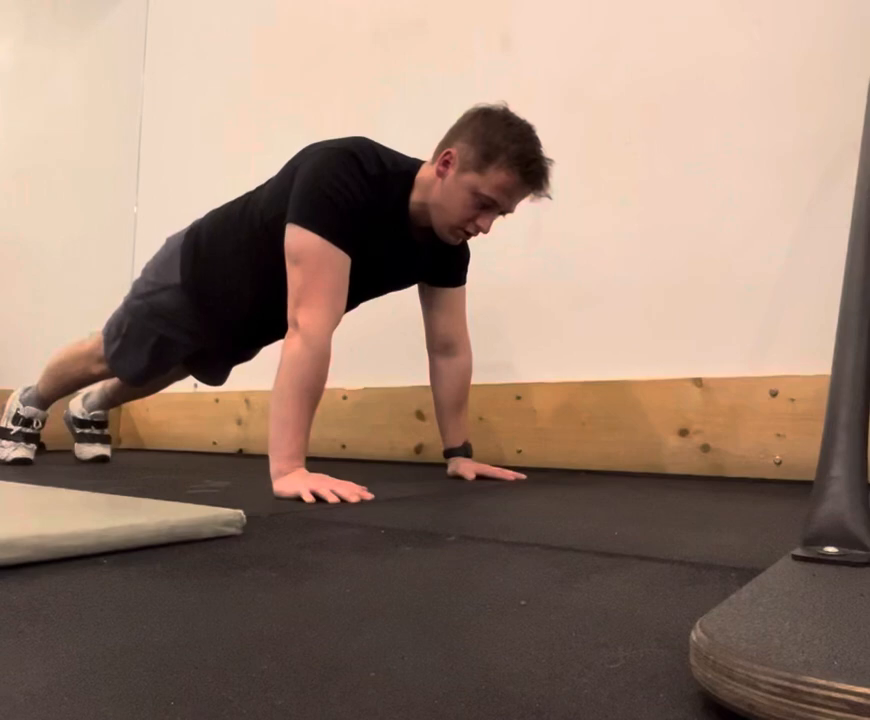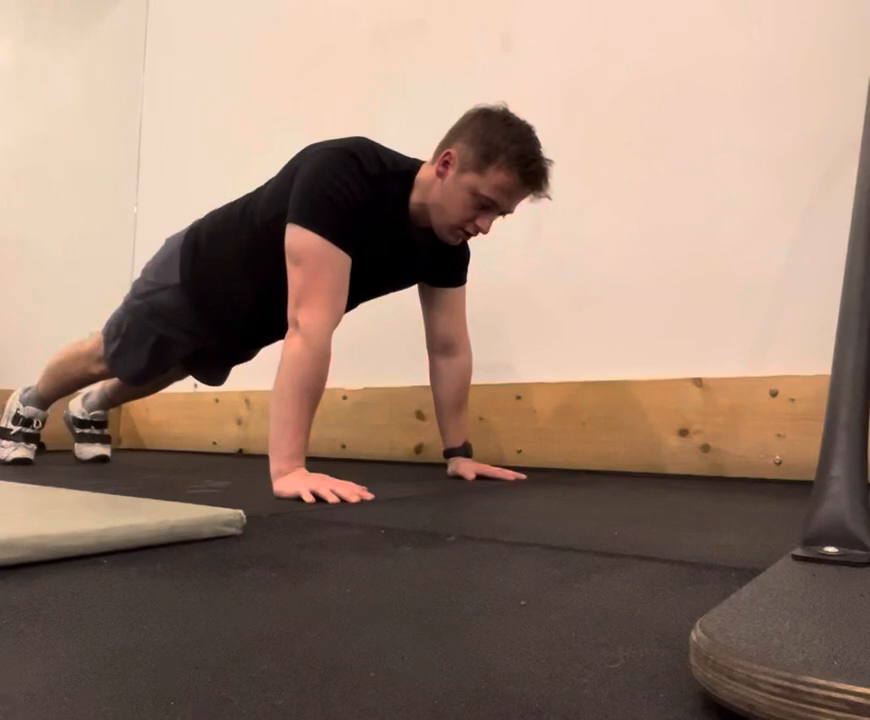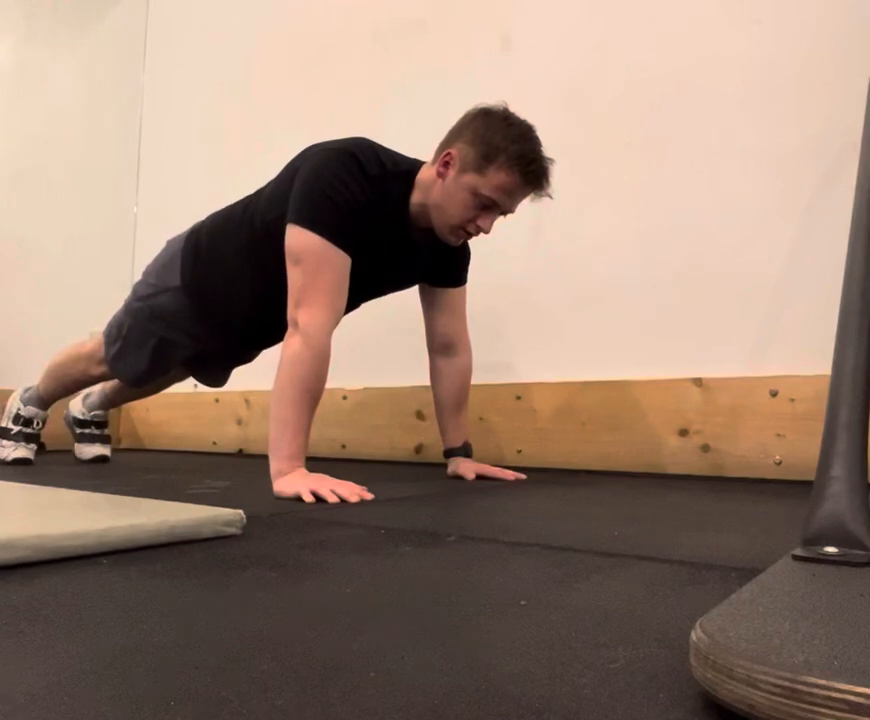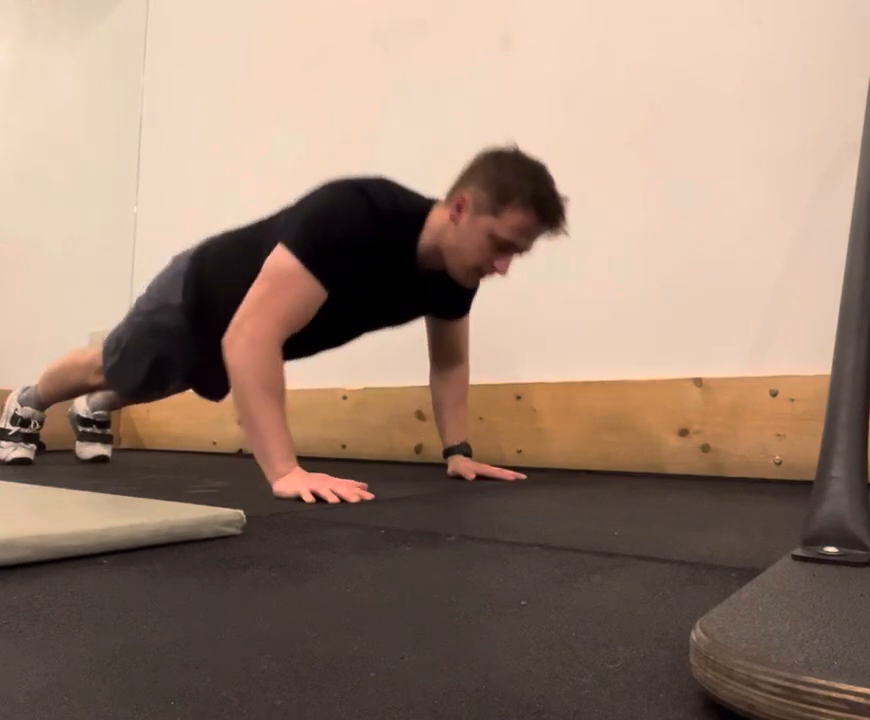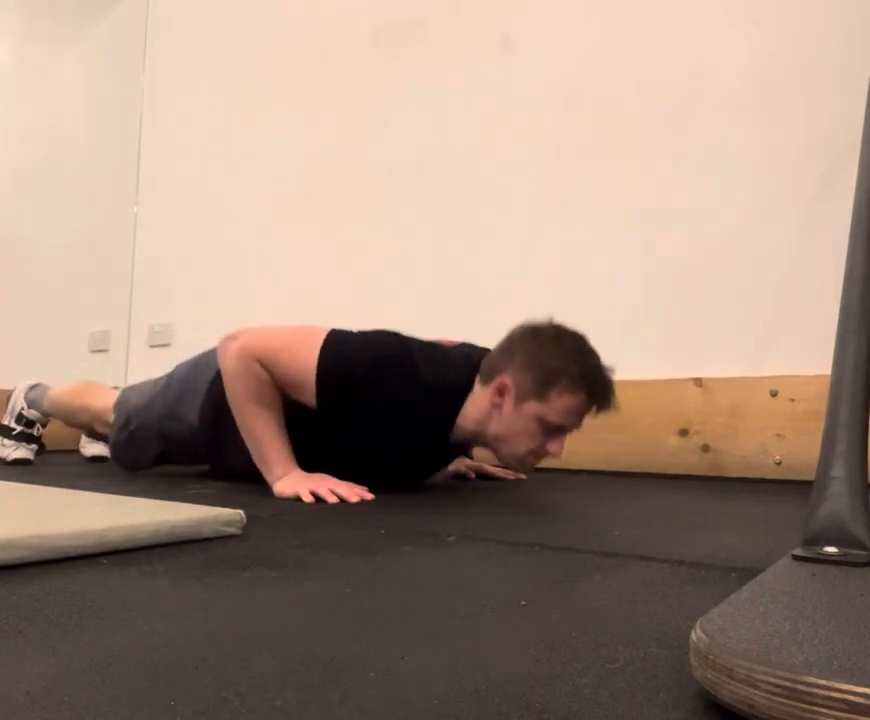
dt=0.4s
person 1, frame 1
left shoulder: (445, 237)
right shoulder: (343, 176)
left elbow: (449, 347)
right elbow: (310, 327)
left wrist: (459, 452)
right wrist: (288, 469)
left hip: (246, 320)
right hip: (194, 278)
left knee: (157, 377)
right knee: (111, 357)
left ankle: (91, 409)
person 1, frame 2
left shoulder: (446, 239)
right shoulder: (342, 177)
left elbow: (449, 347)
right elbow: (310, 327)
left wrist: (458, 452)
right wrist: (287, 469)
left hip: (243, 321)
right hip: (194, 279)
left knee: (155, 377)
right knee: (109, 359)
left ankle: (90, 410)
person 1, frame 3
left shoulder: (446, 239)
right shoulder: (343, 176)
left elbow: (449, 347)
right elbow: (309, 328)
left wrist: (458, 452)
right wrist: (287, 469)
left hip: (245, 323)
right hip: (194, 281)
left knee: (156, 378)
right knee: (111, 359)
left ankle: (90, 411)
person 1, frame 4
left shoulder: (455, 267)
right shoulder: (354, 220)
left elbow: (450, 361)
right elbow: (249, 337)
left wrist: (457, 451)
right wrist: (283, 471)
left hip: (245, 331)
right hip: (195, 301)
left knee: (151, 388)
right knee: (108, 370)
left ankle: (93, 413)
person 1, frame 5
left shoulder: (474, 378)
right shoulder: (394, 380)
right elbow: (241, 349)
left wrist: (460, 455)
right wrist: (284, 473)
left hip: (271, 397)
right hip: (216, 403)
right knee: (121, 421)
